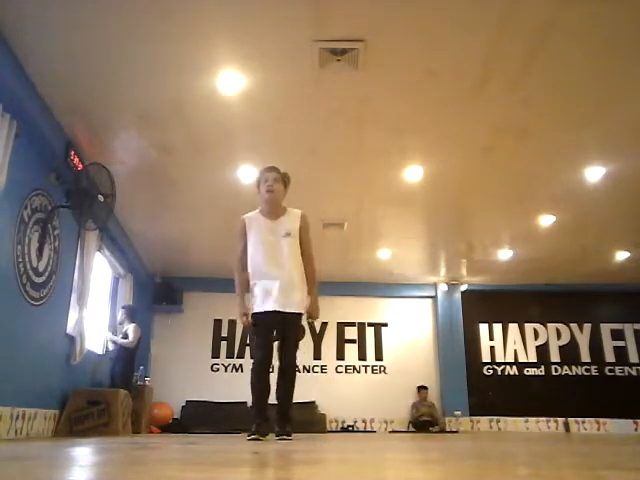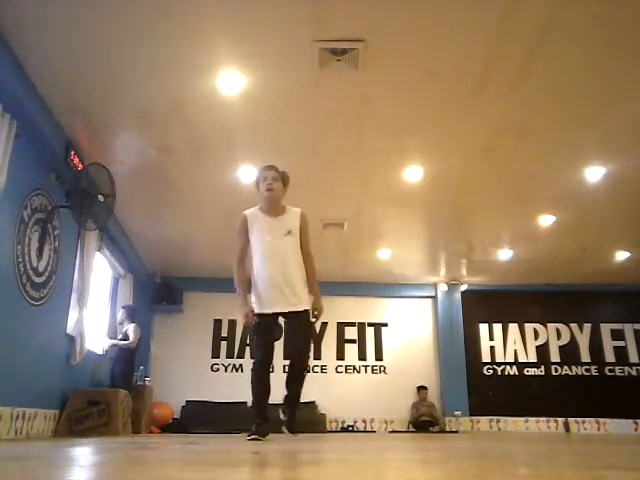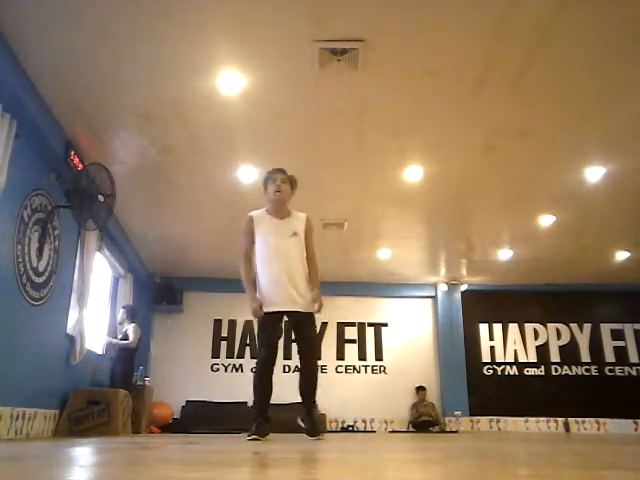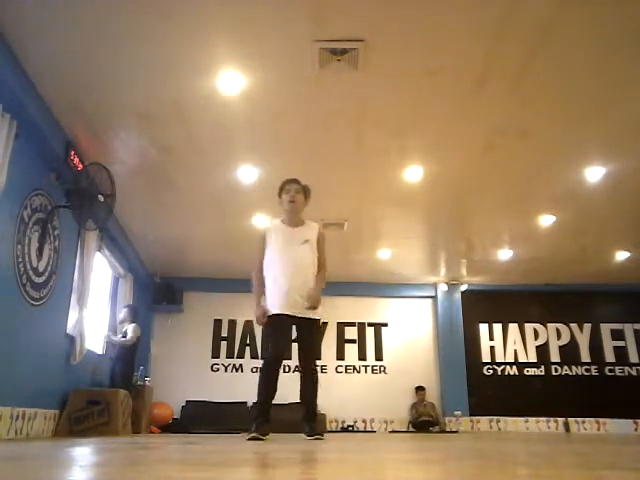
dt=0.2s
person 1, frame 1
left shoulder: (299, 219)
right shoulder: (247, 222)
left elbow: (308, 260)
right elbow: (241, 264)
left wrist: (314, 298)
right wrist: (241, 302)
left hip: (294, 301)
right hip: (261, 302)
left knee: (288, 360)
right knee: (261, 360)
left ankle: (283, 420)
right ankle: (260, 422)
person 1, frame 2
left shoulder: (298, 217)
right shoulder: (248, 219)
left elbow: (307, 258)
right elbow: (239, 262)
left wrist: (316, 294)
right wrist: (243, 300)
left hip: (298, 299)
right hip: (263, 301)
left knee: (301, 352)
right knee: (262, 359)
left ankle: (289, 405)
right ankle: (259, 422)
person 1, frame 3
left shoulder: (303, 222)
right shoulder: (253, 221)
left elbow: (311, 261)
right elbow: (246, 260)
left wrist: (316, 291)
right wrist: (252, 296)
left hip: (301, 301)
right hip: (269, 301)
left knee: (309, 358)
right knee: (266, 359)
left ankle: (308, 415)
right ankle: (259, 422)
person 1, frame 4
left shoulder: (316, 231)
right shoulder: (269, 231)
left elbow: (322, 267)
right elbow: (259, 268)
left wrist: (316, 290)
right wrist: (258, 302)
left hip: (308, 307)
right hip: (277, 306)
left knee: (308, 363)
right knee: (272, 359)
left ankle: (310, 421)
right ankle: (260, 421)
